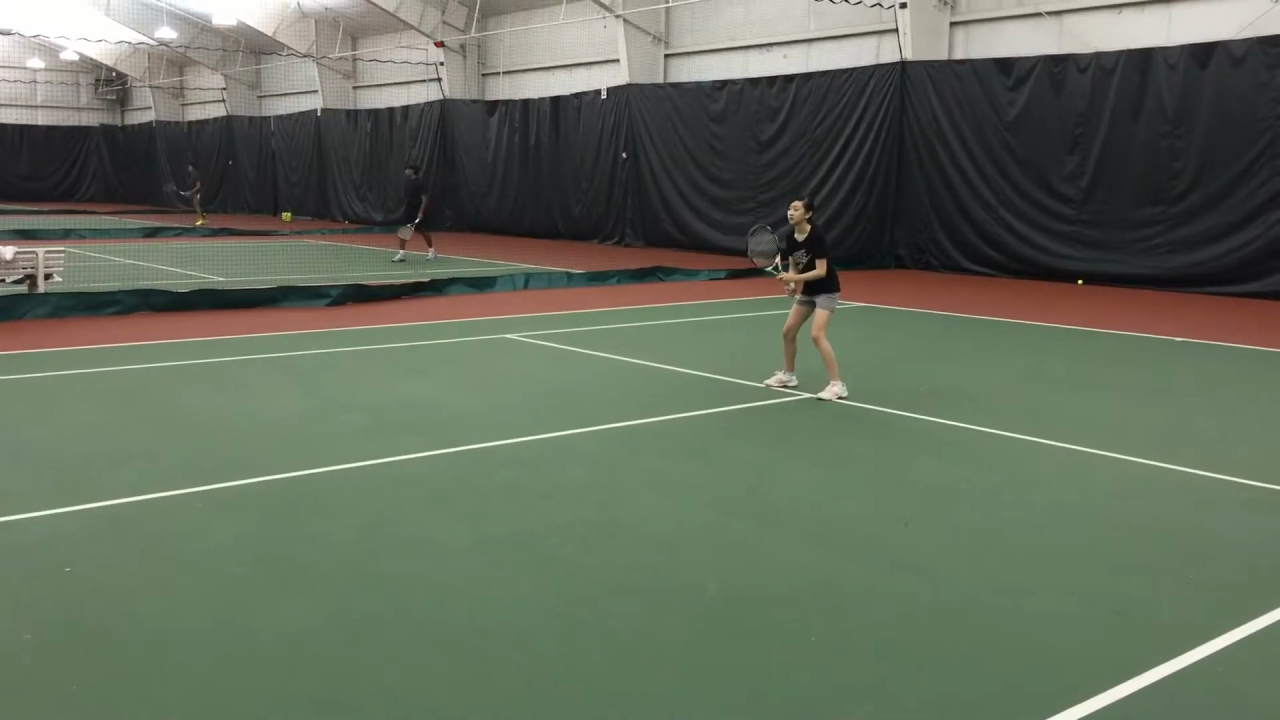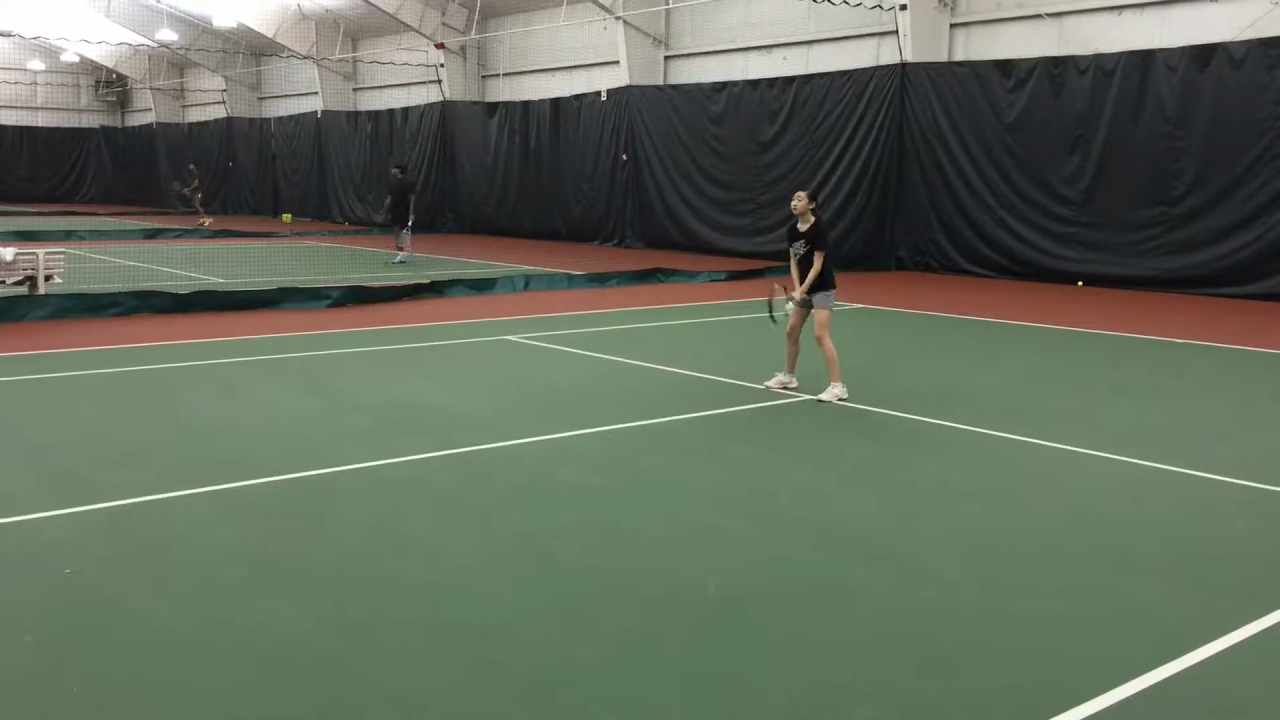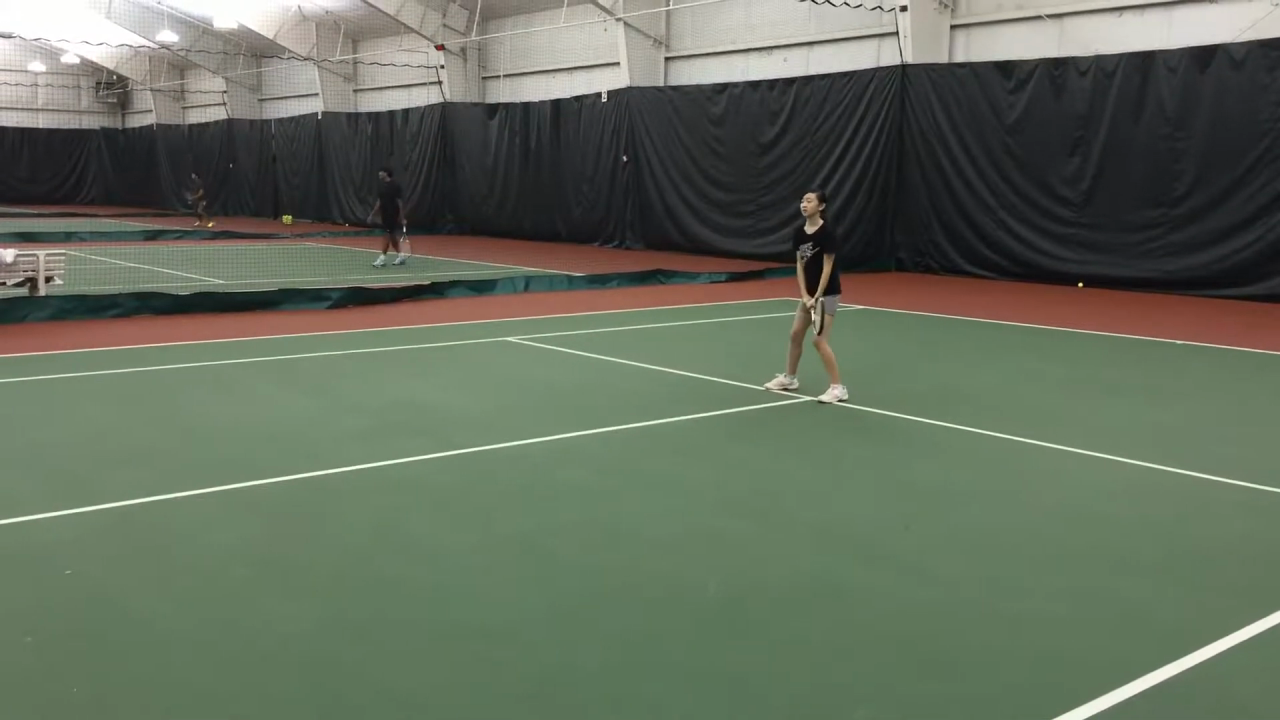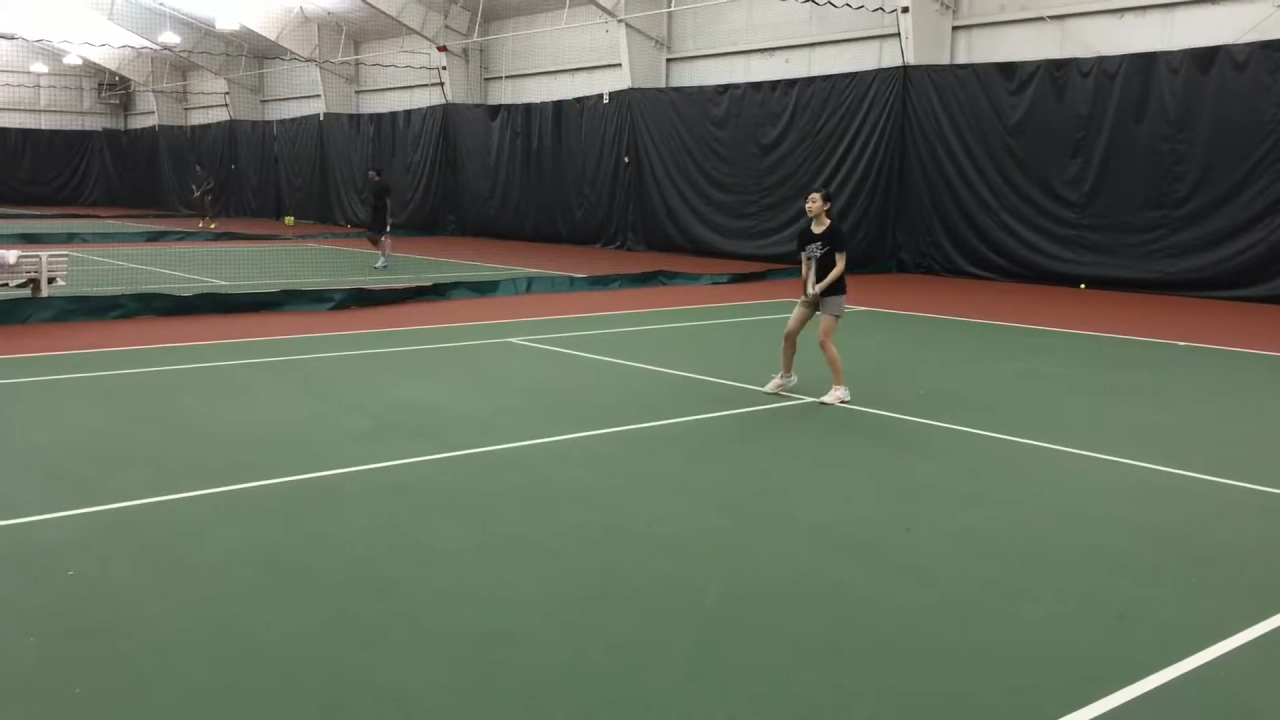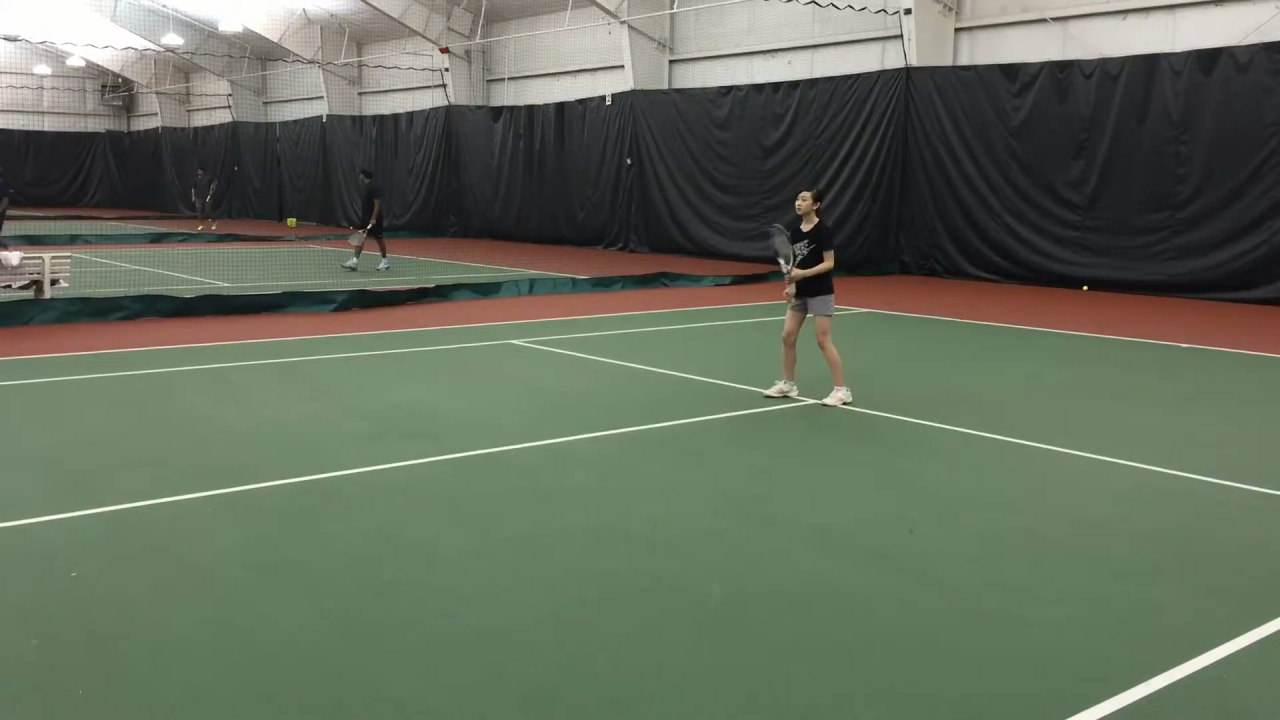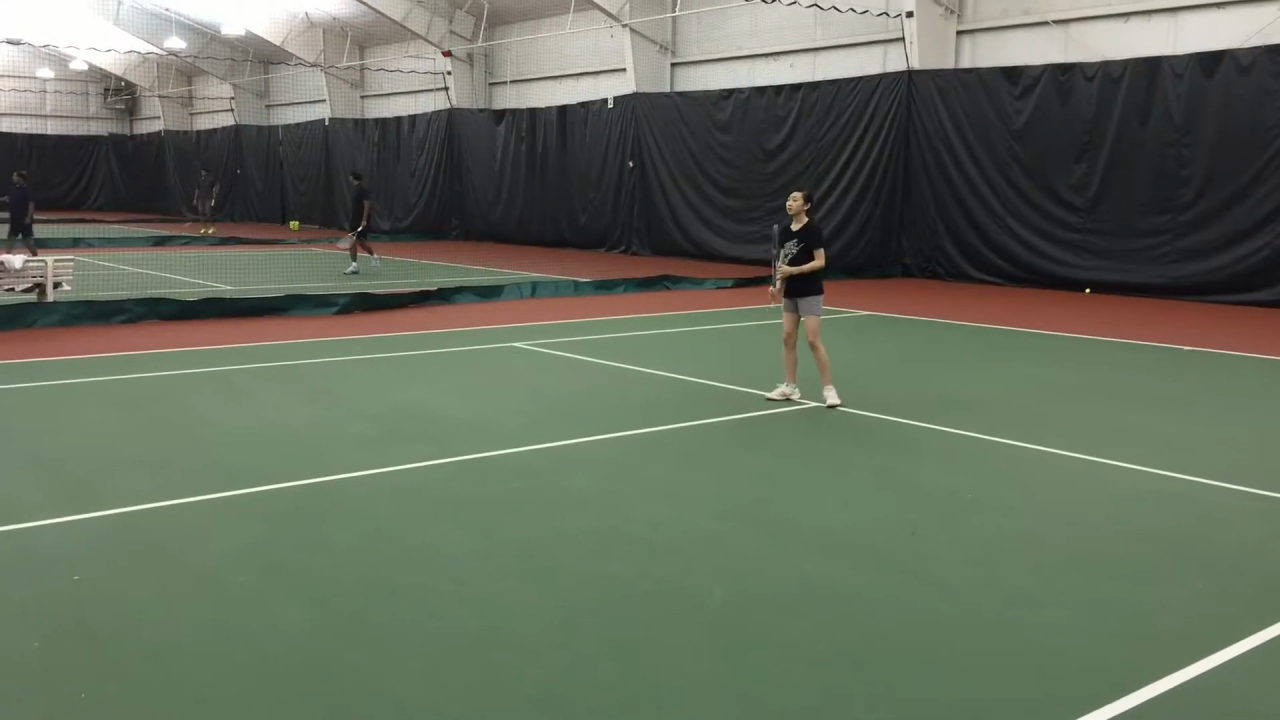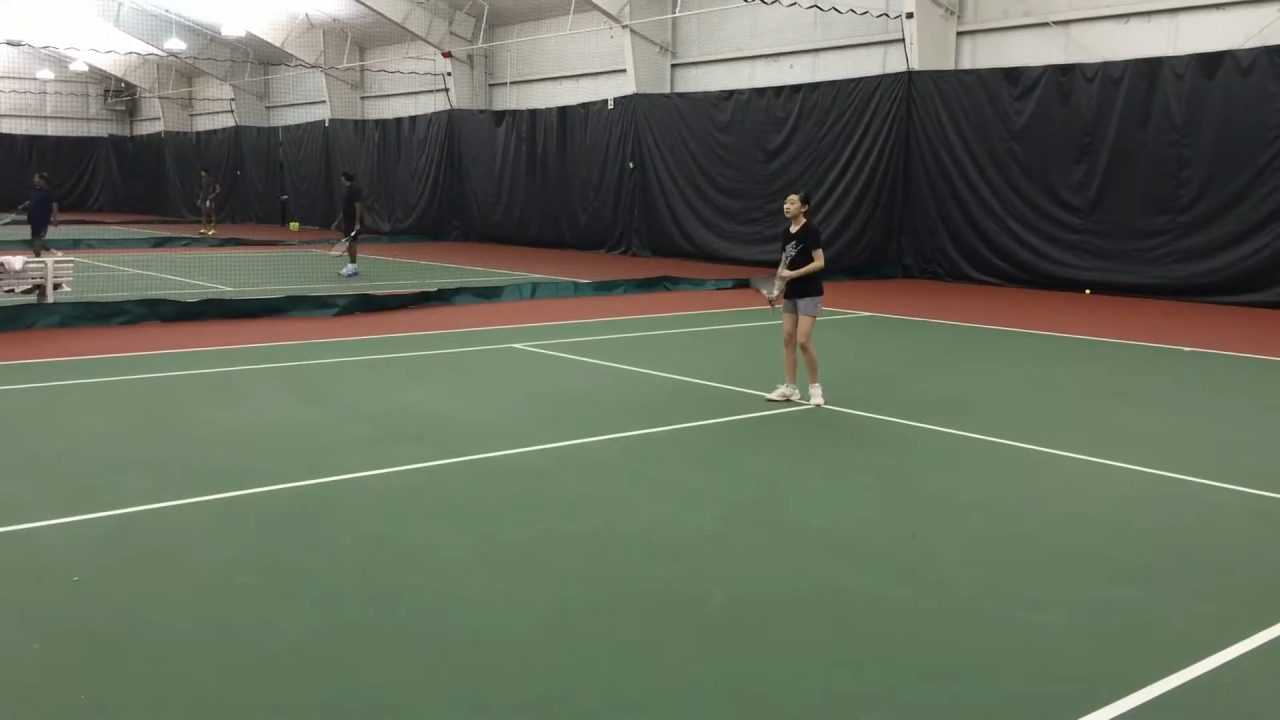
dt=0.3s
person 1, frame 1
left shoulder: (817, 237)
right shoulder: (790, 238)
left elbow: (821, 271)
right elbow: (793, 267)
left wrist: (794, 278)
right wrist: (791, 284)
left hip: (826, 291)
right hip: (807, 291)
left knee: (817, 335)
right knee: (788, 331)
left ankle: (837, 385)
right ankle: (788, 375)
person 1, frame 2
left shoulder: (818, 228)
right shoulder: (792, 229)
left elbow: (817, 265)
right elbow: (794, 261)
left wrist: (801, 289)
right wrist: (796, 288)
left hip: (822, 288)
right hip: (804, 288)
left knee: (821, 335)
right knee: (791, 331)
left ankle: (837, 386)
right ankle: (788, 376)
person 1, frame 3
left shoulder: (827, 232)
right shoulder: (799, 232)
left elbow: (827, 268)
right elbow: (800, 265)
left wrist: (818, 297)
right wrist: (805, 295)
left hip: (827, 293)
right hip: (809, 293)
left knee: (819, 340)
right knee: (795, 335)
left ankle: (838, 387)
right ankle: (789, 378)
person 1, frame 4
left shoulder: (835, 232)
right shoulder: (804, 233)
left elbow: (840, 265)
right elbow: (805, 265)
left wrist: (822, 286)
right wrist: (809, 287)
left hip: (833, 293)
right hip: (812, 292)
left knee: (824, 340)
right knee: (789, 332)
left ankle: (840, 389)
right ankle: (786, 376)
person 1, frame 5
left shoulder: (822, 230)
right shoulder: (795, 231)
left elbow: (829, 263)
left wrist: (803, 274)
right wrist: (791, 284)
left hip: (820, 293)
right hip: (800, 293)
left knee: (823, 340)
right knee: (788, 337)
left ankle: (841, 390)
right ankle: (788, 384)
person 1, frame 6
left shoulder: (812, 229)
right shoulder: (785, 231)
left elbow: (820, 262)
left wrist: (793, 270)
right wrist: (777, 284)
left hip: (810, 292)
right hip: (791, 292)
left knee: (813, 341)
right knee: (788, 338)
left ankle: (829, 389)
right ankle: (790, 387)
person 1, frame 7
left shoulder: (810, 231)
right shoulder: (786, 233)
left elbow: (819, 263)
left wrist: (793, 274)
left hip: (810, 293)
right hip: (791, 293)
left knee: (803, 342)
right knee: (789, 340)
left ankle: (814, 386)
right ankle: (790, 388)
